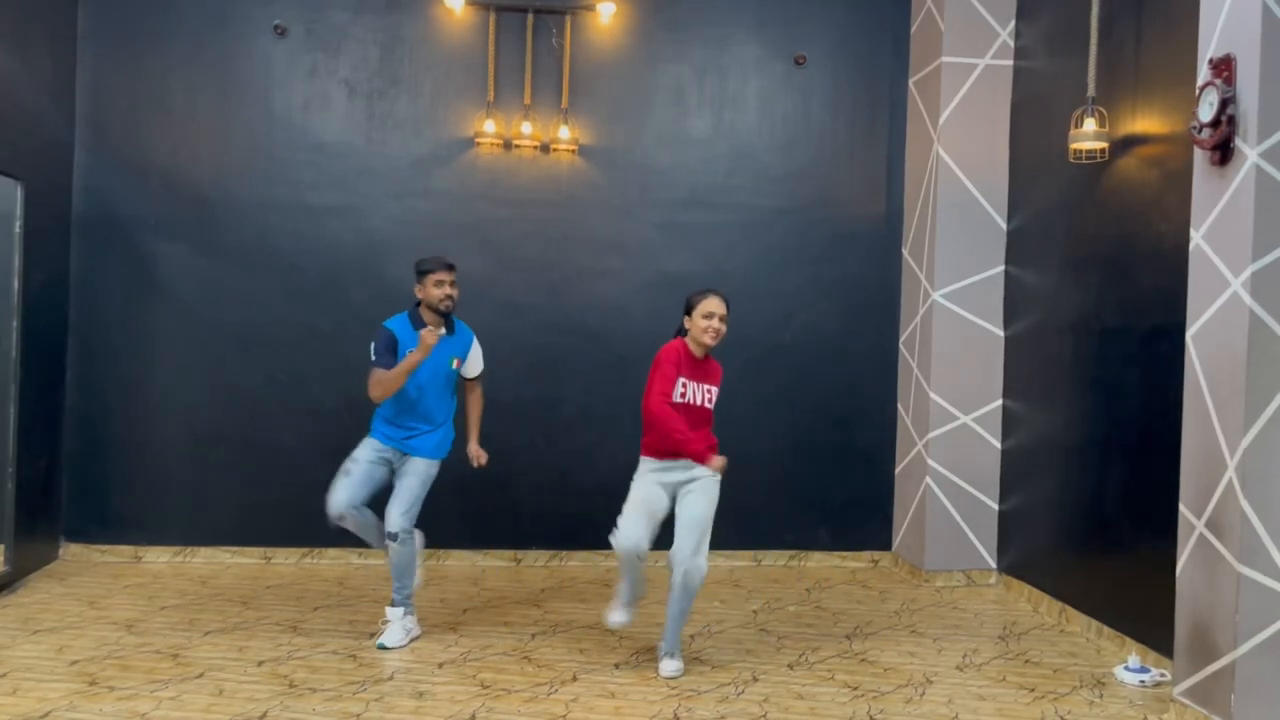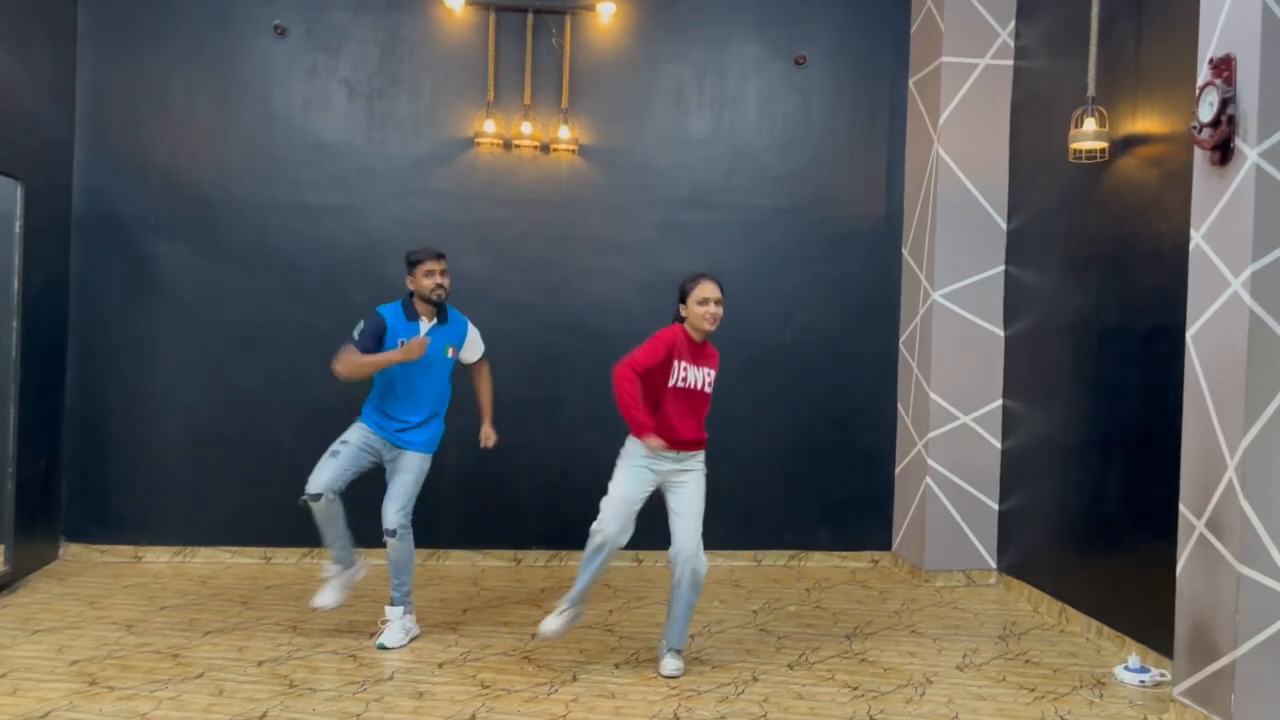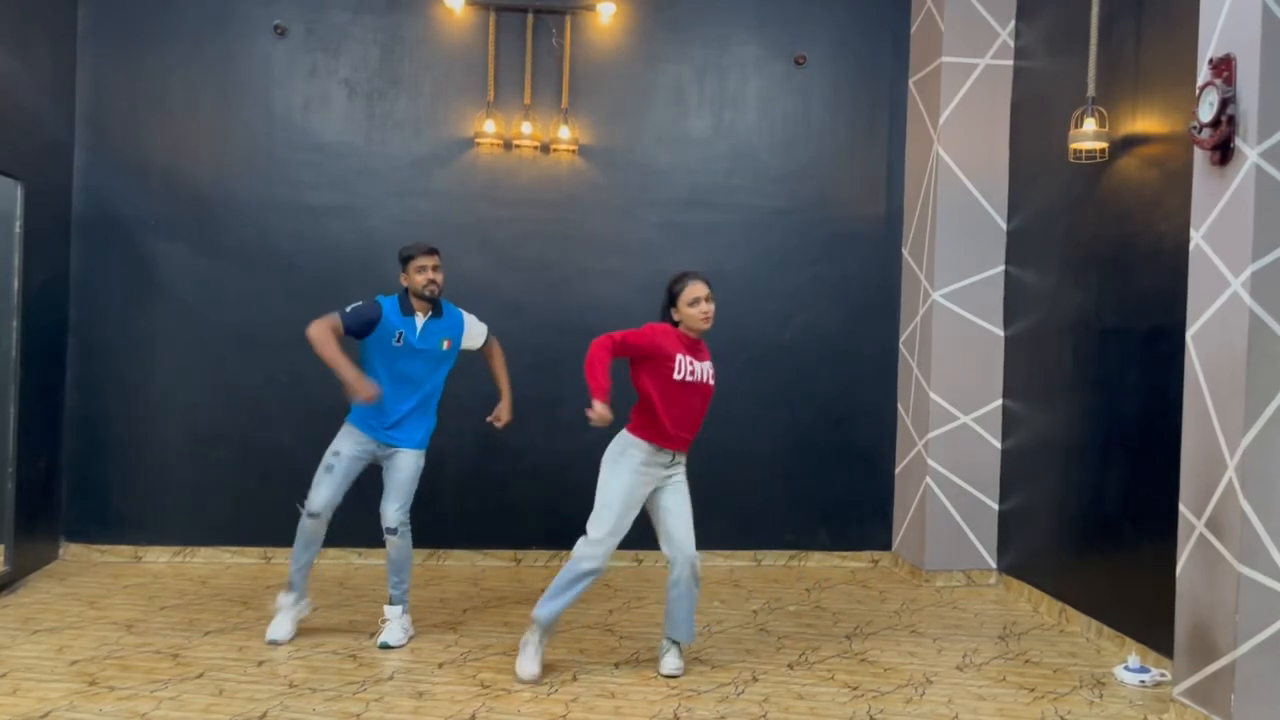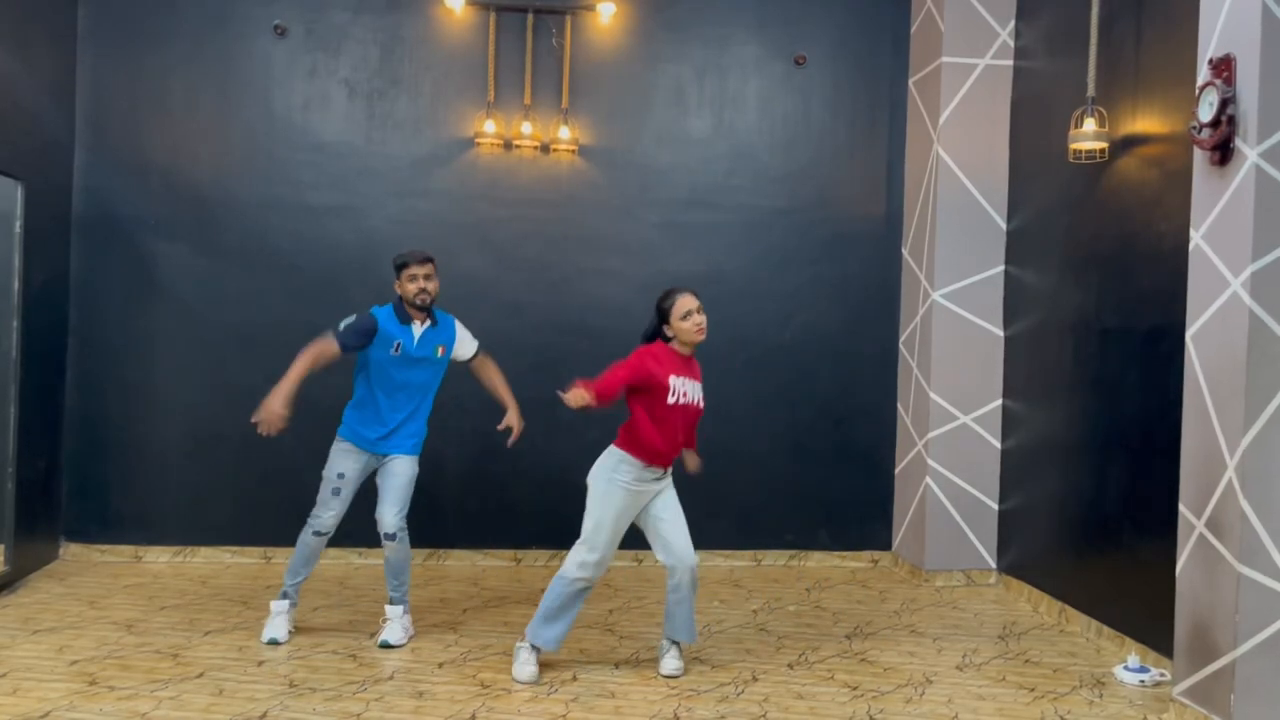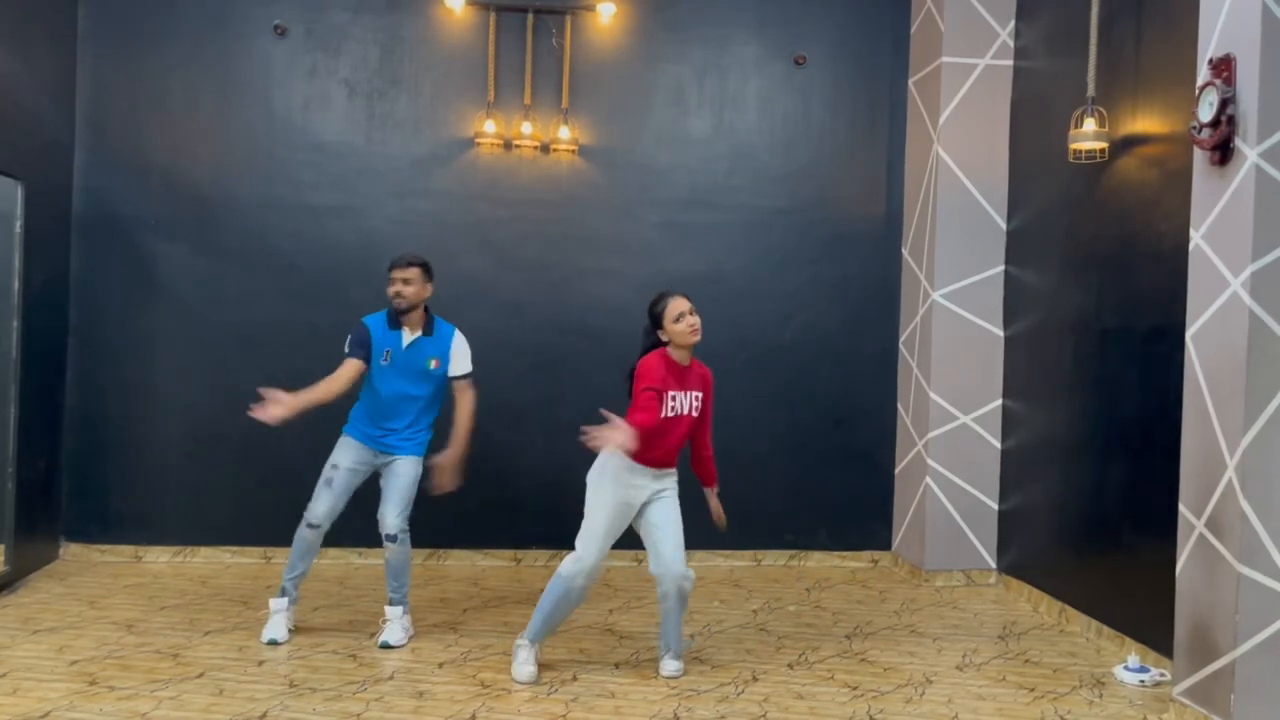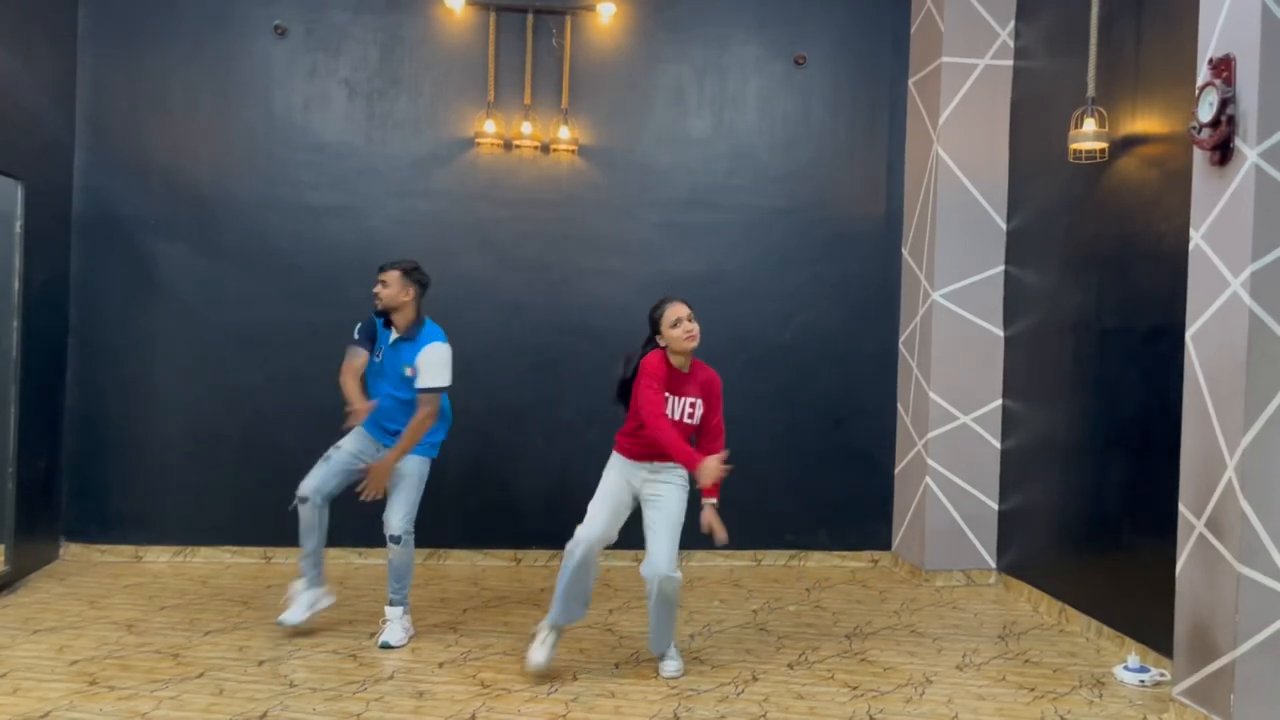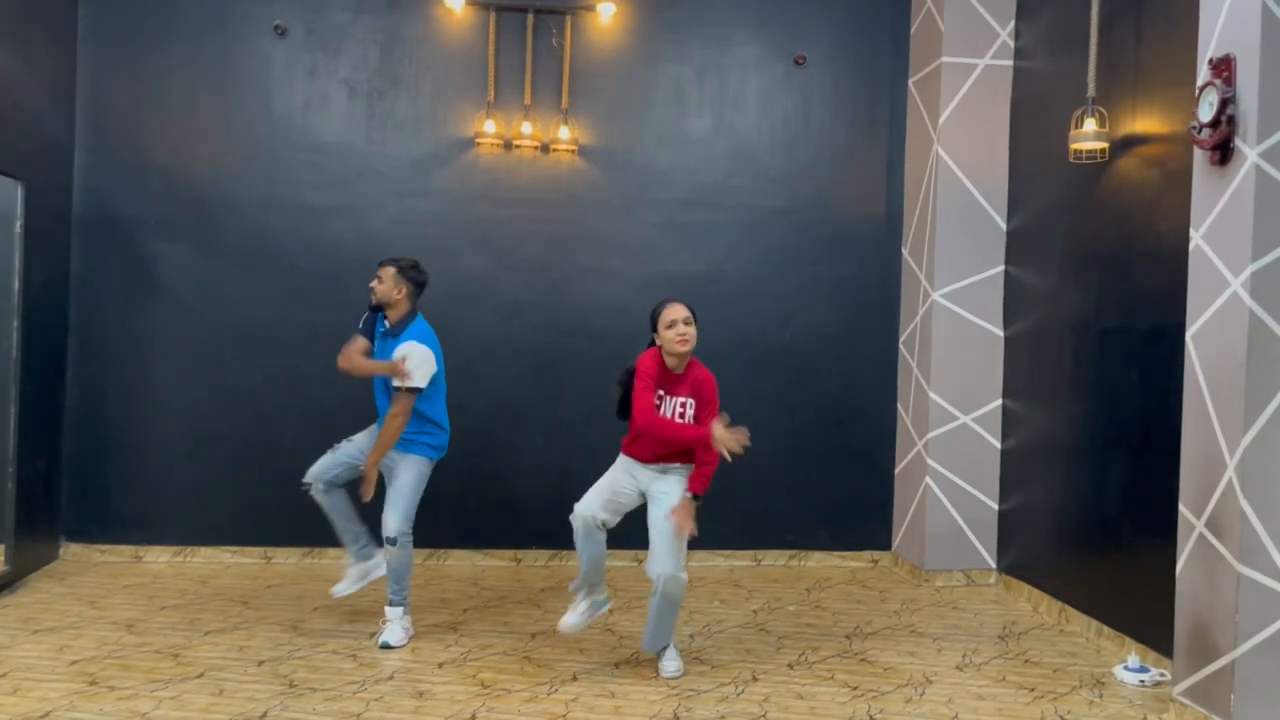
dt=0.1s
person 1, frame 1
left shoulder: (465, 339)
right shoulder: (392, 331)
left elbow: (472, 388)
right elbow: (377, 393)
left wrist: (473, 440)
right wrist: (416, 357)
left hip: (426, 447)
right hip: (383, 439)
left knee: (395, 525)
right knee: (340, 506)
left ankle: (402, 615)
right ankle: (403, 549)
person 1, frame 2
left shoulder: (461, 328)
right shoulder: (384, 320)
left elbow: (480, 367)
right elbow: (343, 367)
left wrist: (487, 420)
right wrist: (397, 356)
left hip: (418, 440)
right hip: (373, 427)
left knee: (395, 522)
right knee: (319, 489)
left ankle: (401, 614)
right ankle: (346, 566)
person 1, frame 3
left shoulder: (458, 321)
right shoulder: (379, 311)
left elbow: (491, 344)
right elbow: (318, 329)
left wrist: (505, 397)
right wrist: (351, 376)
left hip: (409, 438)
right hip: (363, 428)
left knee: (394, 520)
right knee: (318, 507)
left ankle: (398, 614)
right ankle: (294, 598)
person 1, frame 4
left shoulder: (449, 331)
right shoulder: (374, 323)
left elbow: (482, 363)
right elbow: (317, 351)
left wrist: (511, 407)
right wrist: (282, 392)
left hip: (403, 447)
right hip: (356, 440)
left knee: (391, 528)
right knee: (322, 523)
left ankle: (398, 613)
right ankle: (285, 604)
person 1, frame 5
left shoulder: (449, 339)
right shoulder: (370, 328)
left elbow: (465, 397)
right elbow: (342, 378)
left wrist: (454, 451)
right wrist: (292, 404)
left hip: (408, 448)
right hip: (360, 438)
left knee: (393, 527)
right knee: (317, 517)
left ankle: (398, 614)
right ankle: (284, 604)
person 1, frame 6
left shoulder: (433, 346)
right shoulder: (373, 326)
left elbow: (426, 415)
right elbow: (349, 373)
left wrist: (388, 465)
right wrist: (357, 402)
left hip: (413, 445)
right hip: (373, 433)
left knee: (396, 527)
right knee: (311, 492)
left ankle: (398, 614)
right ankle: (312, 586)
person 1, frame 7
left shoulder: (414, 346)
right shoulder: (377, 319)
left elbow: (399, 413)
right elbow: (347, 359)
left wrist: (371, 466)
right wrist: (385, 367)
left hip: (417, 445)
right hip: (385, 432)
left knee: (395, 529)
right knee: (320, 479)
left ankle: (398, 615)
right ankle: (366, 559)
person 2, frame 1
left shoulder: (714, 371)
right shoulder: (670, 354)
right elbow: (658, 410)
right wrist: (704, 452)
left hip: (701, 474)
right hip: (655, 469)
left knee: (689, 564)
right knee: (630, 543)
left ankle: (671, 648)
right ankle: (628, 593)
person 2, frame 2
left shoulder: (712, 356)
right shoulder: (670, 338)
right elbow: (626, 373)
right wrist: (644, 427)
left hip: (690, 464)
right hip: (644, 456)
left knee: (690, 558)
right knee: (610, 530)
left ankle: (674, 647)
right ankle: (574, 602)
person 2, frame 3
left shoulder: (703, 352)
right shoulder: (660, 336)
right elbow: (602, 346)
right wrist: (600, 398)
left hip: (673, 465)
right hip: (633, 456)
left knee: (685, 555)
right knee: (599, 544)
left ankle: (673, 642)
right ankle: (538, 631)
person 2, frame 4
left shoulder: (693, 370)
right shoulder: (653, 357)
right elbow: (621, 376)
left wrist: (687, 450)
right wrist: (588, 393)
left hip: (659, 480)
right hip: (621, 472)
left knee: (683, 562)
right knee: (588, 563)
left ankle: (672, 643)
right ankle: (531, 645)
person 2, frame 5
left shoulder: (703, 376)
right shoulder: (652, 366)
left elbow: (701, 438)
right elbow: (645, 414)
left wrist: (710, 489)
right wrist: (628, 435)
left hip: (662, 482)
right hip: (620, 472)
left knee: (674, 573)
right knee: (584, 562)
left ankle: (671, 649)
right ankle: (529, 641)
person 2, frame 6
left shoulder: (708, 380)
right shoulder: (653, 363)
left elbow: (714, 444)
right elbow: (654, 425)
left wrist: (710, 503)
right wrist: (698, 462)
left hip: (666, 477)
right hip: (623, 467)
left knee: (662, 571)
right knee: (587, 543)
left ankle: (663, 648)
right ankle: (552, 627)
person 2, frame 7
left shoulder: (703, 381)
right shoulder: (648, 363)
left elbow: (709, 449)
right elbow: (644, 421)
left wrist: (690, 500)
right wrist: (707, 431)
left hip: (675, 476)
right hip: (630, 467)
left knee: (667, 571)
right knee: (586, 514)
left ankle: (662, 645)
right ankle: (591, 594)
